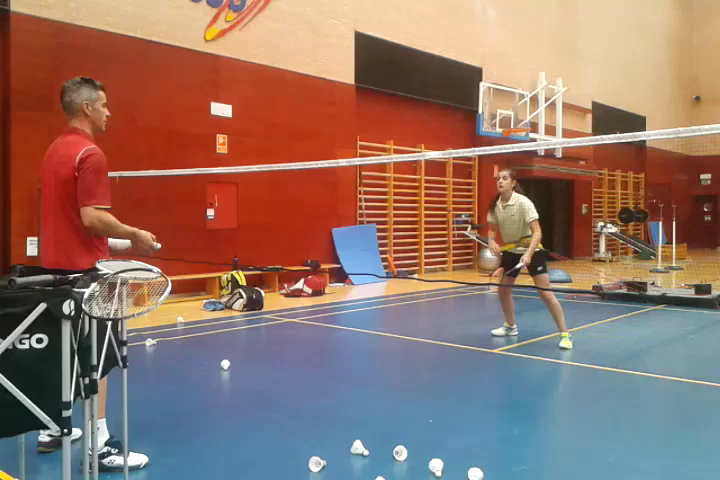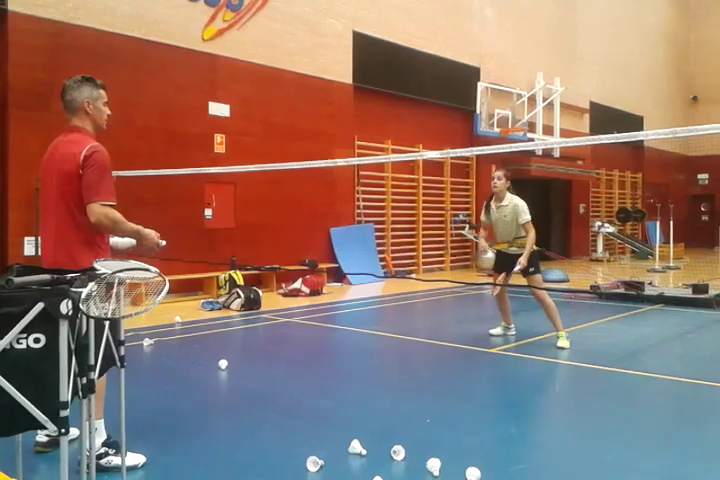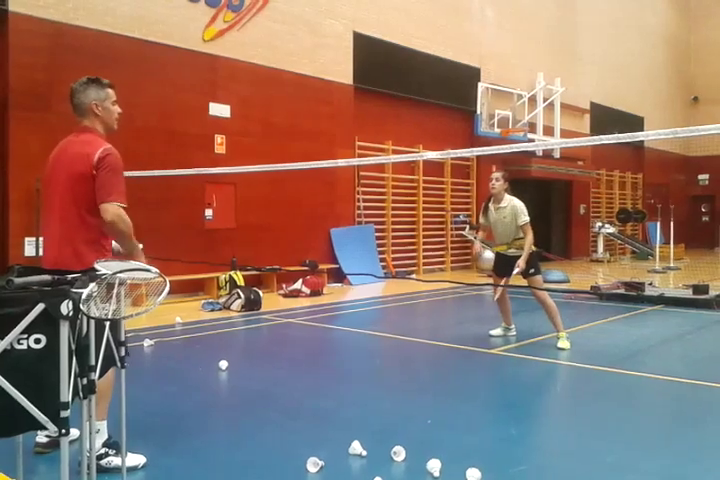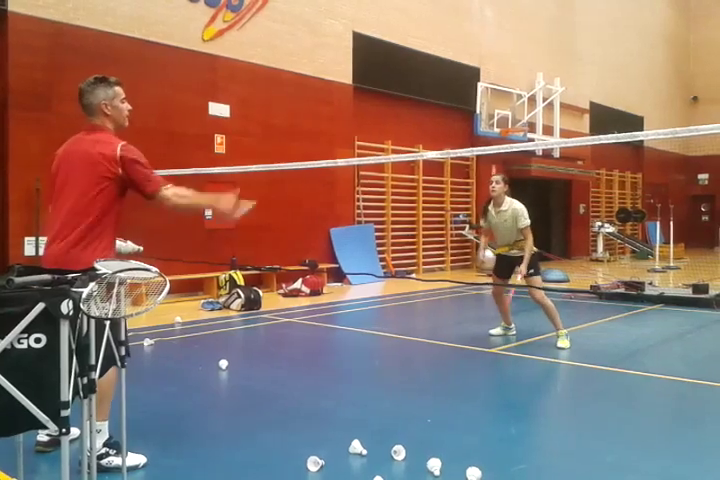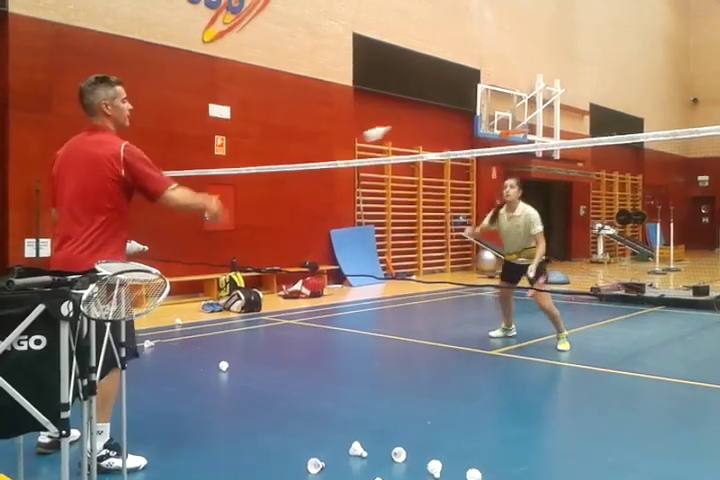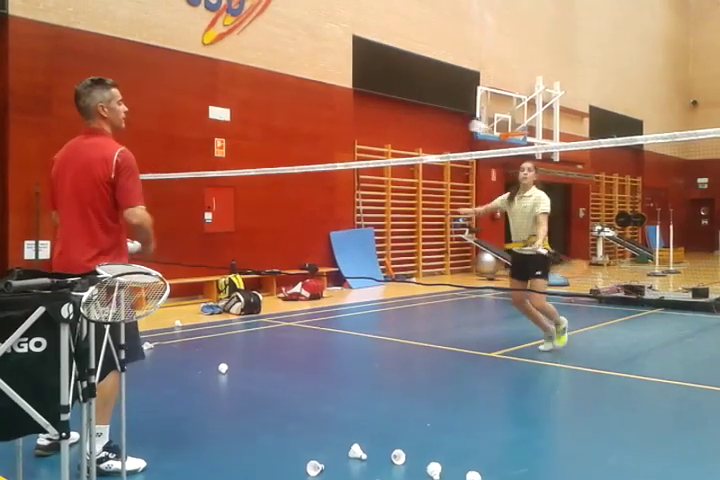
dt=0.2s
person 1, frame 1
left shoulder: (55, 151)
right shoulder: (88, 154)
right elbow: (92, 218)
left wrist: (114, 239)
right wrist: (135, 235)
left hip: (56, 268)
right hip: (84, 271)
left ankle: (51, 429)
right ankle: (100, 446)
person 1, frame 2
left shoulder: (54, 150)
right shoulder: (92, 152)
right elbow: (98, 213)
left wrist: (110, 239)
right wrist: (141, 233)
left hip: (55, 266)
right hip: (84, 269)
left ankle: (49, 429)
right ankle: (99, 446)
person 1, frame 3
left shoulder: (60, 150)
right shoulder: (102, 153)
right elbow: (113, 214)
right wrist: (134, 251)
left hip: (57, 266)
right hip: (89, 269)
right knee: (107, 356)
left ankle: (51, 430)
right ankle: (100, 446)
person 1, frame 4
left shoulder: (65, 150)
right shoulder: (119, 152)
right elbow: (168, 195)
right wrist: (217, 202)
left hip: (56, 265)
right hip: (88, 268)
right knee: (106, 357)
left ankle: (50, 429)
right ankle: (100, 446)
person 1, frame 5
left shoulder: (64, 152)
right shoulder: (123, 152)
left elbow: (56, 213)
right elbow: (172, 195)
right wrist: (208, 204)
left hip: (62, 268)
right hip: (96, 271)
right knee: (111, 359)
left ankle: (49, 430)
right ankle: (101, 449)
person 1, frame 6
left shoulder: (63, 155)
right shoulder: (118, 156)
left elbow: (58, 216)
right elbow: (136, 218)
right wrist: (148, 243)
left hip: (66, 270)
right knee: (110, 360)
left ankle: (49, 432)
right ankle: (99, 450)
person 2, frame 1
left shoulder: (523, 202)
right shoulder: (495, 205)
left elbow: (537, 231)
right elbow: (492, 229)
left wrist: (528, 253)
right wrist: (492, 242)
left hip: (531, 251)
right hip: (510, 251)
left knee: (546, 293)
right knee: (503, 290)
left ankle: (565, 334)
right ankle: (510, 326)
person 2, frame 2
left shoulder: (517, 204)
right shoulder: (489, 205)
left elbow: (531, 233)
right elbow: (484, 227)
left wrist: (525, 256)
right wrist: (482, 239)
left hip: (524, 251)
right hip: (503, 251)
left knee: (539, 293)
right knee: (498, 289)
left ankle: (561, 334)
right ankle: (508, 325)
person 2, frame 3
left shoulder: (516, 205)
right shoulder: (487, 207)
left elbow: (529, 234)
right elbow: (483, 229)
left wrist: (523, 259)
right wrist: (478, 241)
left hip: (523, 252)
right hip: (502, 253)
left knee: (540, 294)
right knee: (499, 291)
left ankle: (562, 334)
right ankle: (508, 326)
person 2, frame 4
left shoulder: (517, 208)
right shoulder: (488, 209)
left elbow: (529, 237)
right elbow: (485, 233)
left wrist: (524, 264)
right wrist: (482, 248)
left hip: (525, 253)
right hip: (504, 254)
left knee: (538, 296)
right knee: (497, 292)
left ankle: (561, 333)
right ankle: (508, 326)
person 2, frame 5
left shoulder: (530, 214)
right shoulder: (498, 213)
left elbow: (541, 243)
right elbow: (481, 229)
left wrist: (534, 265)
right wrist: (471, 231)
left hip: (532, 261)
right hip: (511, 260)
left knee: (544, 304)
right knee: (503, 296)
left ankle: (562, 335)
right ankle: (508, 327)
person 2, frame 6
left shoulder: (541, 197)
right shoulder: (511, 197)
left elbow: (542, 222)
right elbow: (486, 208)
left wrist: (540, 241)
right wrist: (470, 211)
left hip: (538, 253)
right hip: (519, 253)
left knee: (537, 303)
right knee: (518, 301)
left ankle: (559, 323)
right ankle: (551, 335)
